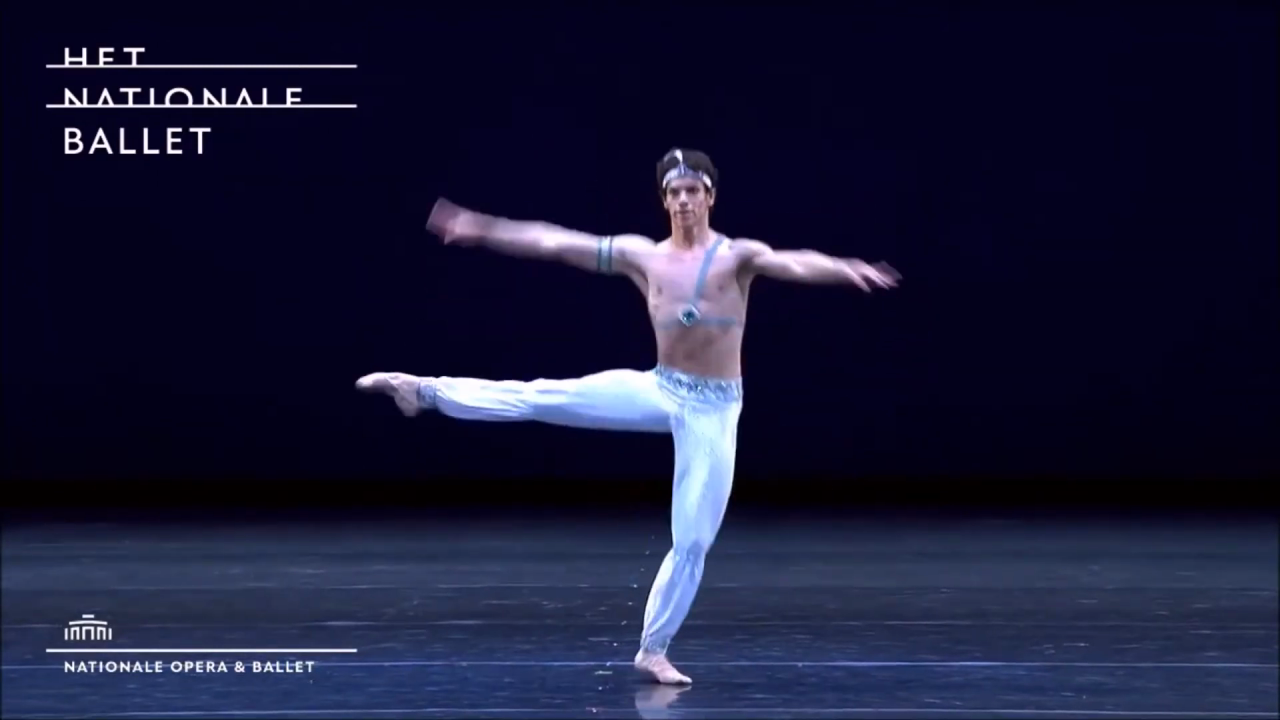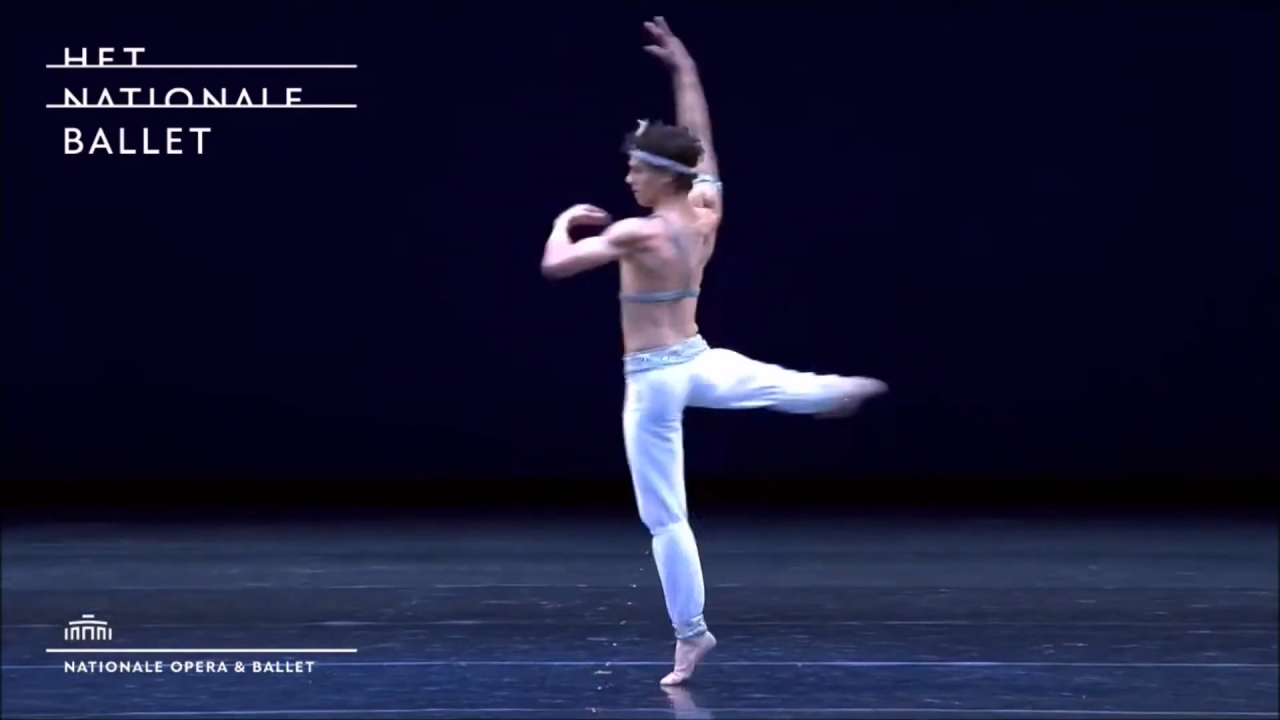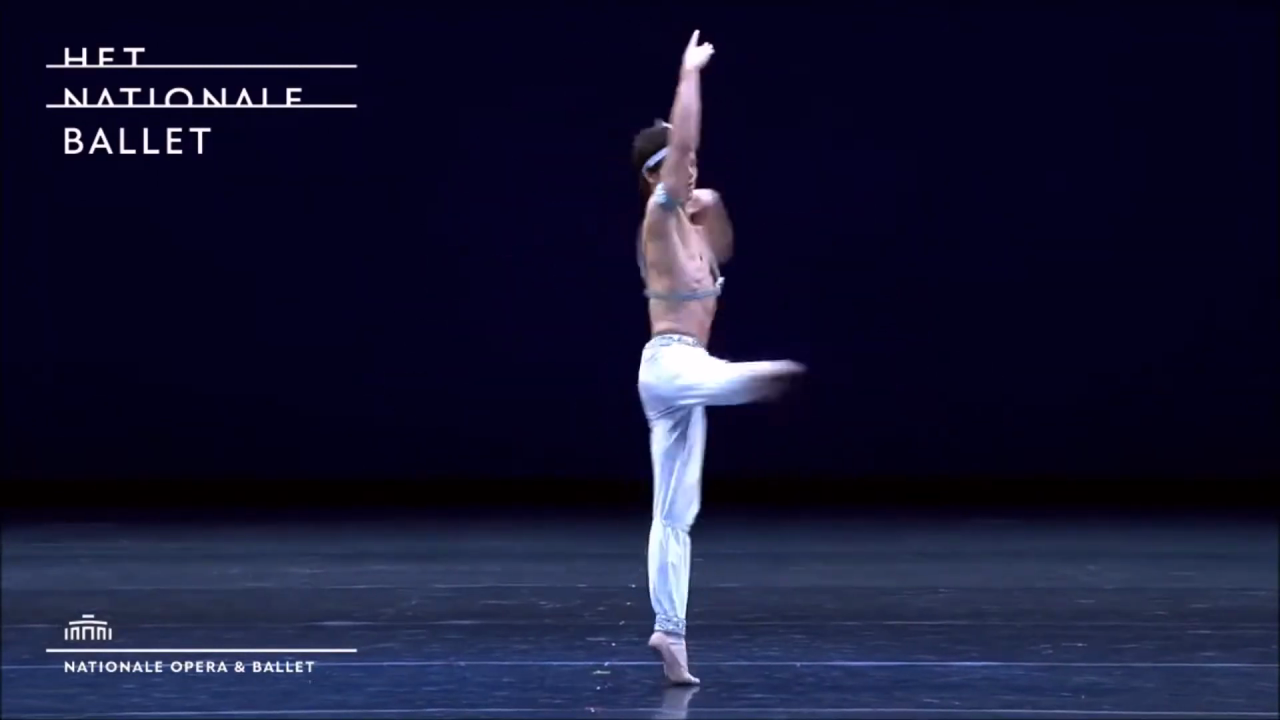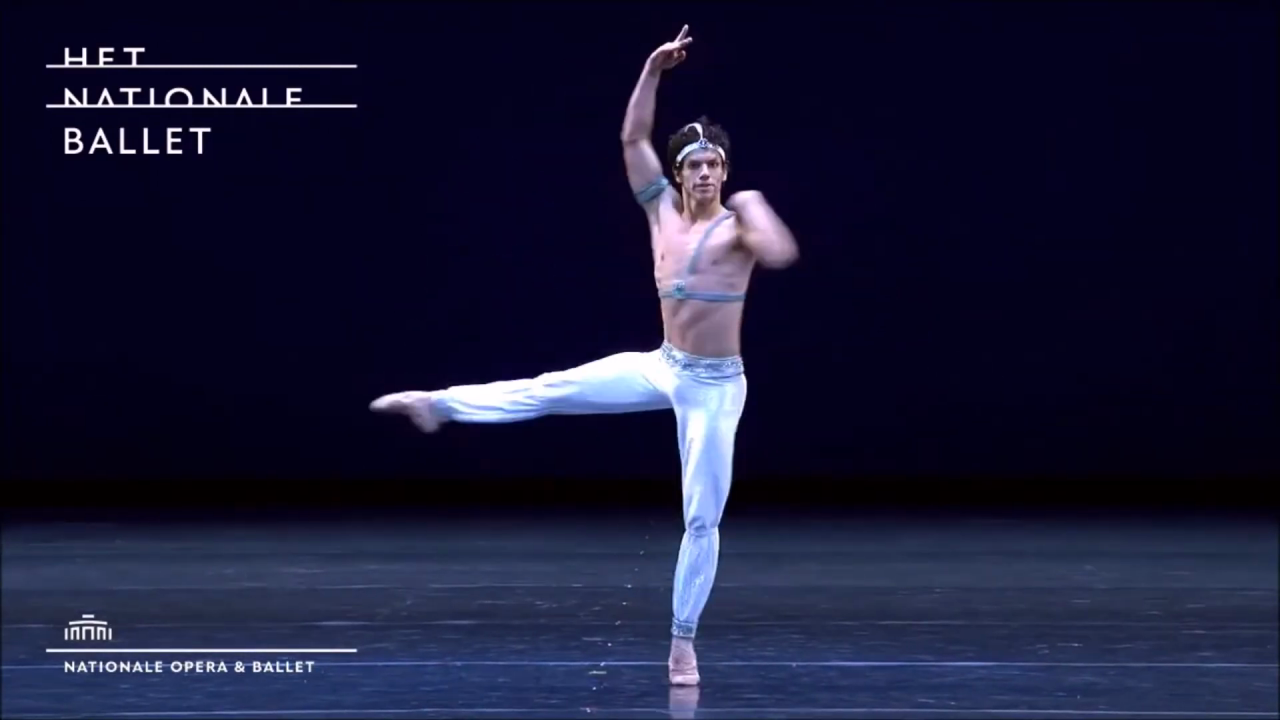
dt=0.2s
person 1, frame 1
left shoulder: (740, 254)
right shoulder: (644, 254)
left elbow: (797, 265)
right elbow: (555, 242)
left wrist: (848, 268)
right wrist: (479, 226)
left hip: (715, 409)
right hip: (660, 391)
left knee: (693, 541)
right knee: (541, 398)
left ankle: (653, 651)
right ankle: (425, 391)
person 1, frame 2
left shoulder: (637, 232)
right shoulder: (705, 214)
left elbow: (555, 267)
right elbow: (703, 143)
left wrist: (562, 222)
right wrist: (684, 62)
left hip: (652, 385)
right hip: (699, 362)
left knee: (664, 520)
left ankle: (689, 637)
right ankle: (834, 389)
person 1, frame 3
left shoulder: (684, 228)
right shoulder: (661, 219)
left elbow: (717, 254)
right elbow: (683, 141)
left wrist: (710, 205)
right wrist: (690, 70)
left hip: (675, 370)
right hip: (674, 367)
left knee: (673, 518)
left ankle: (671, 632)
person 1, frame 4
left shoulder: (740, 224)
right shoulder: (663, 213)
left elbow: (782, 253)
right elbow: (632, 138)
left wrist: (752, 204)
right wrist: (652, 66)
left hip: (715, 387)
right hip: (663, 368)
left knee: (702, 521)
right knee: (544, 391)
left ankle: (683, 639)
right ankle: (436, 403)
